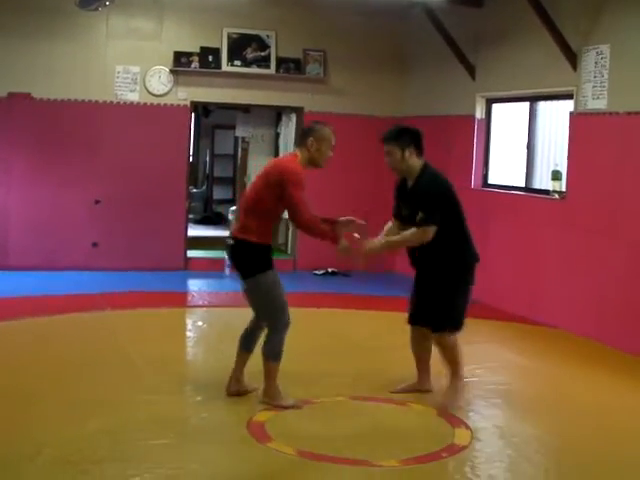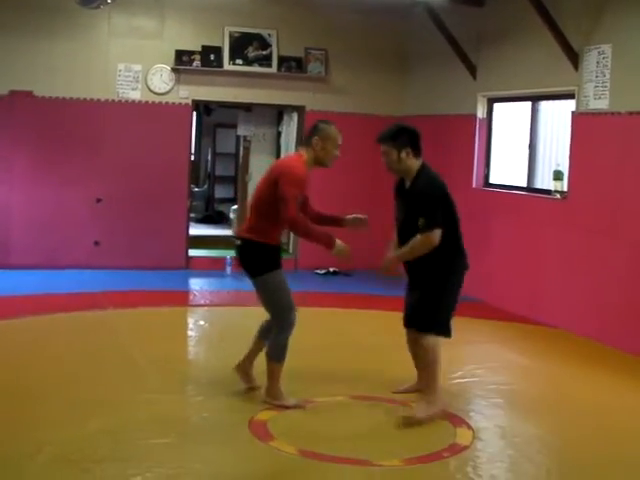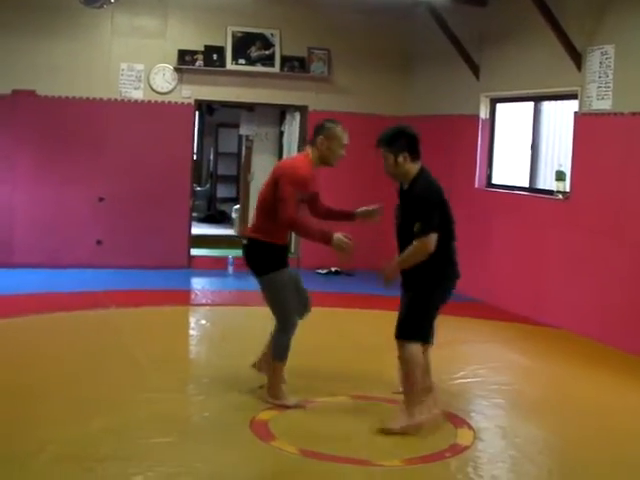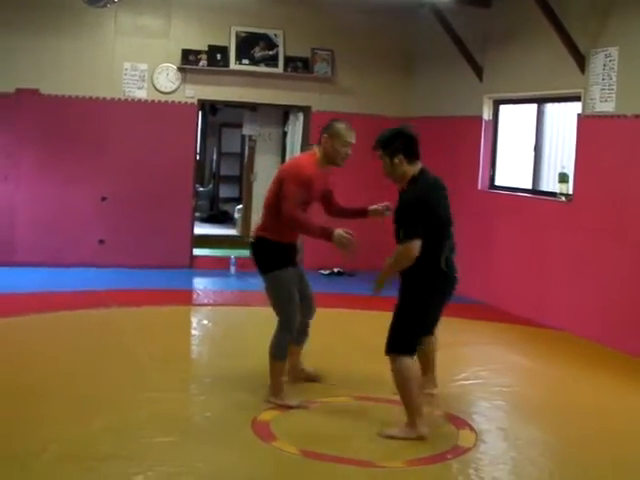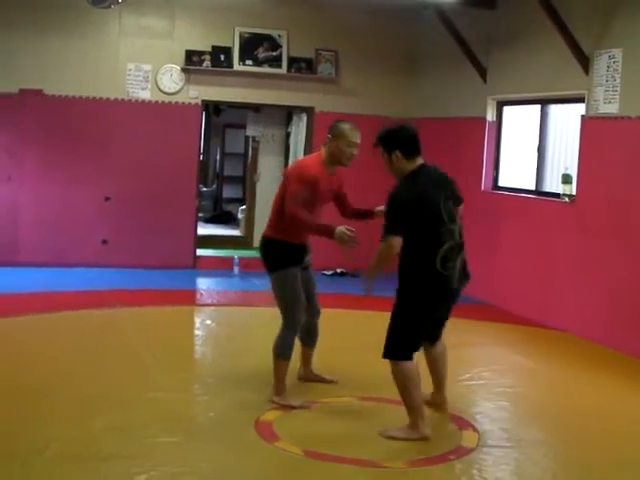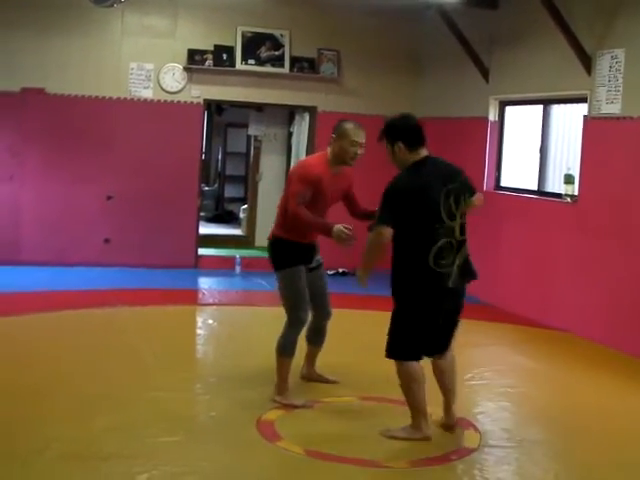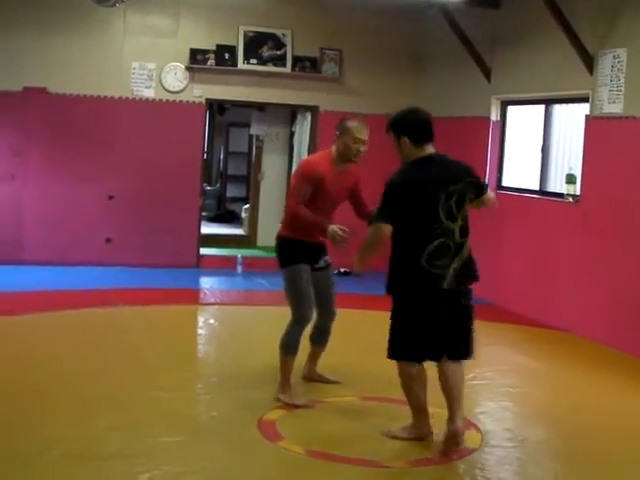
dt=0.1s
person 1, frame 1
left shoulder: (433, 186)
right shoulder: (403, 185)
left elbow: (424, 233)
right elbow: (398, 221)
left wrist: (383, 244)
right wrist: (381, 240)
left hip: (455, 264)
right hip: (429, 264)
left knee: (440, 327)
right knee: (418, 324)
left ankle: (456, 378)
right ankle: (424, 380)
person 1, frame 2
left shoulder: (428, 188)
right shoulder: (403, 184)
left elbow: (430, 238)
left wrist: (396, 256)
right wrist: (397, 254)
left hip: (444, 268)
right hip: (421, 268)
left knee: (425, 329)
right knee: (413, 326)
left ankle: (429, 399)
right ankle: (424, 382)
person 1, frame 3
left shoulder: (421, 194)
right shoulder: (414, 186)
left elbow: (426, 244)
left wrist: (395, 267)
left hip: (432, 274)
right hip: (435, 270)
left knee: (408, 338)
right knee: (418, 329)
left ankle: (417, 411)
right ankle: (422, 383)
person 1, frame 4
left shoulder: (413, 198)
right shoulder: (429, 184)
left elbow: (409, 250)
left wrist: (384, 274)
left hip: (427, 280)
right hip: (437, 275)
left knee: (400, 349)
right knee: (421, 330)
left ankle: (415, 424)
right ankle: (427, 379)
person 1, frame 5
left shoulder: (403, 195)
right shoulder: (441, 179)
left elbow: (392, 246)
right elbow: (458, 208)
left wrist: (372, 272)
left hip: (423, 283)
right hip: (451, 277)
left knee: (400, 353)
right knee: (431, 337)
left ankle: (417, 425)
right ankle: (440, 395)
person 1, frame 6
left shoulder: (401, 186)
right shoulder: (453, 173)
left elbow: (382, 235)
right elbow: (476, 201)
left wrist: (365, 264)
left hip: (419, 281)
right hip: (454, 277)
left knee: (405, 354)
right knee: (441, 348)
left ankle: (419, 425)
right ankle: (450, 413)
person 1, frame 7
left shoulder: (401, 182)
right shoulder: (460, 171)
left elbow: (380, 232)
right elbow: (489, 201)
left wrist: (362, 253)
left hip: (417, 283)
right hip: (457, 279)
left knee: (407, 356)
right knee: (450, 355)
left ankle: (421, 424)
right ankle: (456, 422)
person 2, frame 1
left shoulder: (286, 167)
right shoulder: (290, 170)
left elbow: (299, 215)
right elbow: (301, 219)
left wrist: (336, 223)
right wrist: (337, 237)
left hip: (248, 247)
right hip: (250, 249)
left knee: (263, 316)
right knee: (280, 320)
left ankle: (236, 380)
right ankle: (271, 392)
person 2, frame 2
left shoulder: (293, 168)
right shoulder: (293, 170)
left elbow: (306, 213)
right elbow: (293, 220)
left wrist: (344, 221)
right wrist: (330, 242)
left hip: (258, 246)
right hip: (258, 248)
left knee: (280, 314)
right knee: (286, 320)
left ankle: (246, 365)
right ankle: (273, 392)
person 2, frame 3
left shoulder: (306, 171)
right shoulder: (296, 170)
left elbow: (317, 210)
right elbow: (289, 217)
left wrist: (354, 215)
right wrist: (329, 238)
left hip: (274, 248)
right hip: (262, 248)
left knee: (302, 305)
right knee: (288, 318)
left ankle: (266, 359)
right ankle: (274, 392)
person 2, frame 4
left shoulder: (320, 172)
right shoulder: (301, 169)
left elbow: (332, 208)
right elbow: (291, 215)
left wrist: (368, 212)
right wrist: (330, 235)
left hip: (285, 247)
right hip: (270, 247)
left knee: (305, 310)
right knee: (290, 318)
left ankle: (295, 366)
right ankle: (276, 392)
person 2, frame 5
left shoulder: (334, 174)
right shoulder: (306, 169)
left elbow: (346, 209)
right elbow: (293, 212)
left wrist: (376, 212)
right wrist: (331, 232)
left hip: (298, 248)
right hip: (278, 247)
left knee: (312, 313)
right knee: (293, 319)
left ankle: (306, 369)
right ankle: (279, 391)
person 2, frame 6
left shoulder: (344, 175)
right shoulder: (309, 169)
left elbow: (356, 210)
right elbow: (294, 212)
left wrist: (380, 214)
right wrist: (330, 230)
left hip: (309, 248)
right hip: (286, 246)
left knee: (322, 313)
right knee: (298, 317)
left ankle: (309, 369)
right ankle: (281, 390)
person 2, frame 7
left shoulder: (352, 174)
right shoulder: (312, 167)
left elbow: (362, 210)
right elbow: (294, 208)
right wrist: (327, 228)
left hip: (318, 248)
right hip: (293, 245)
left knee: (328, 313)
right knee: (303, 315)
left ankle: (311, 369)
right ankle: (284, 388)
